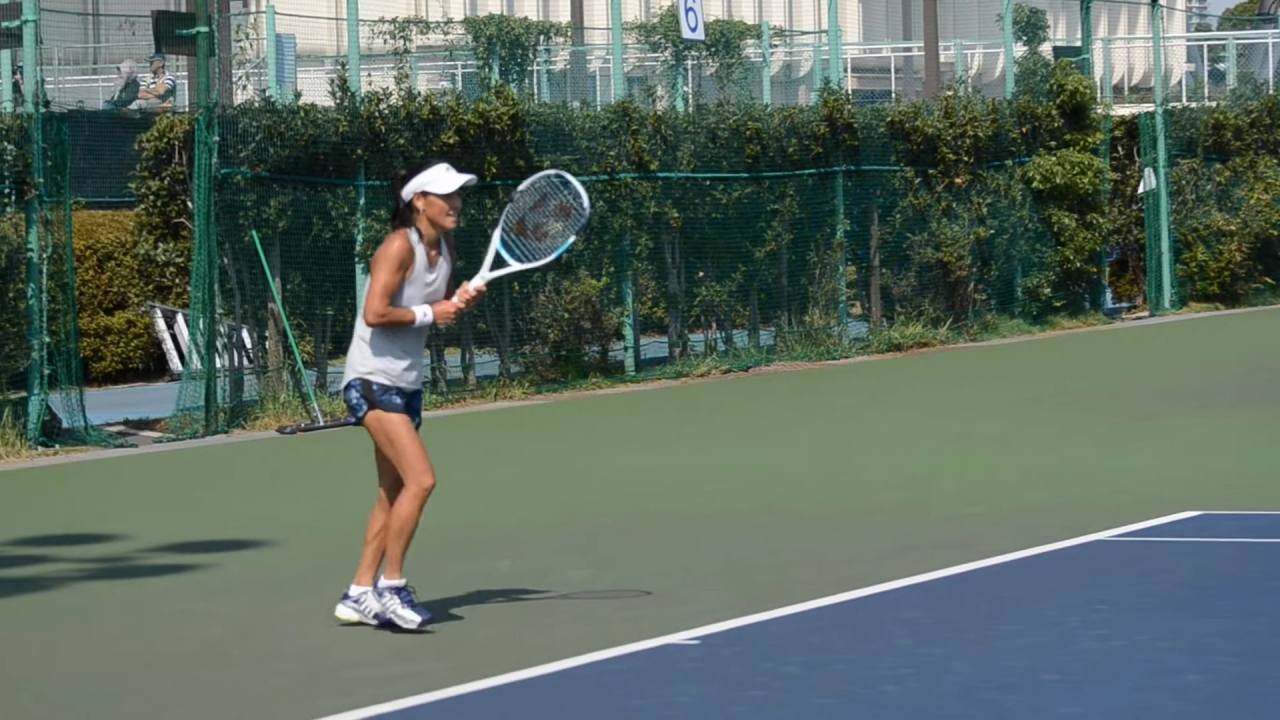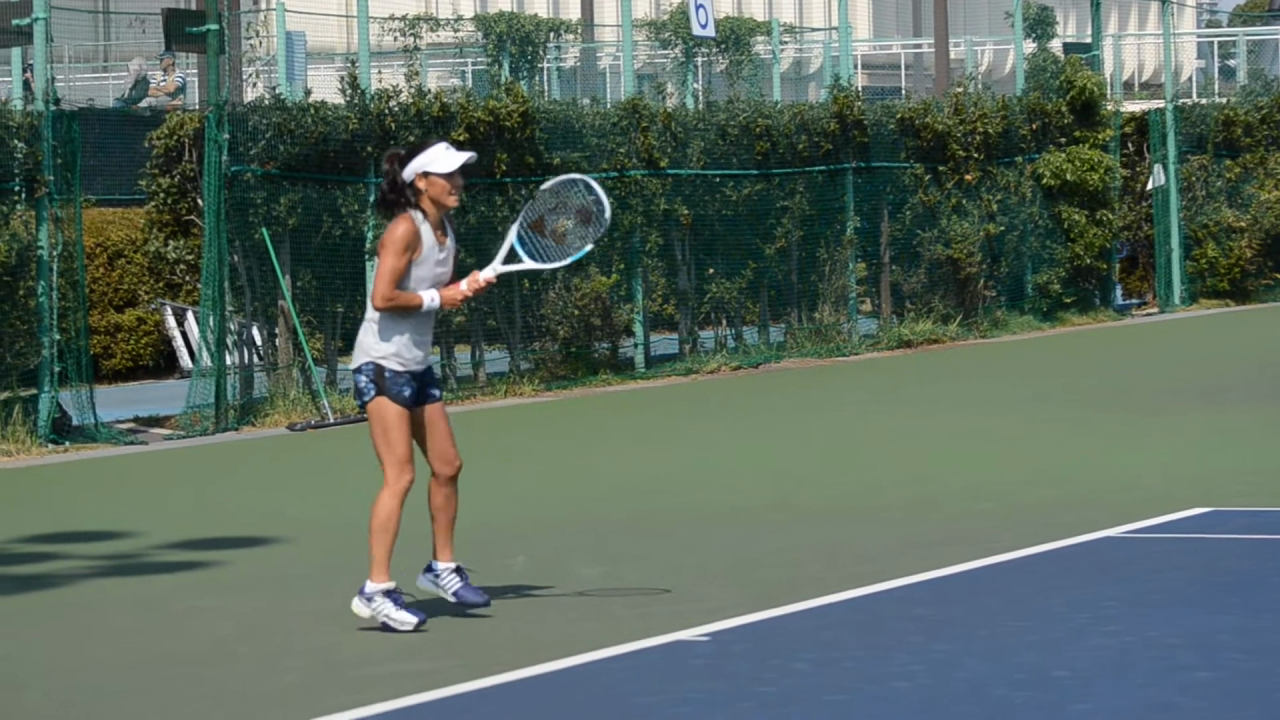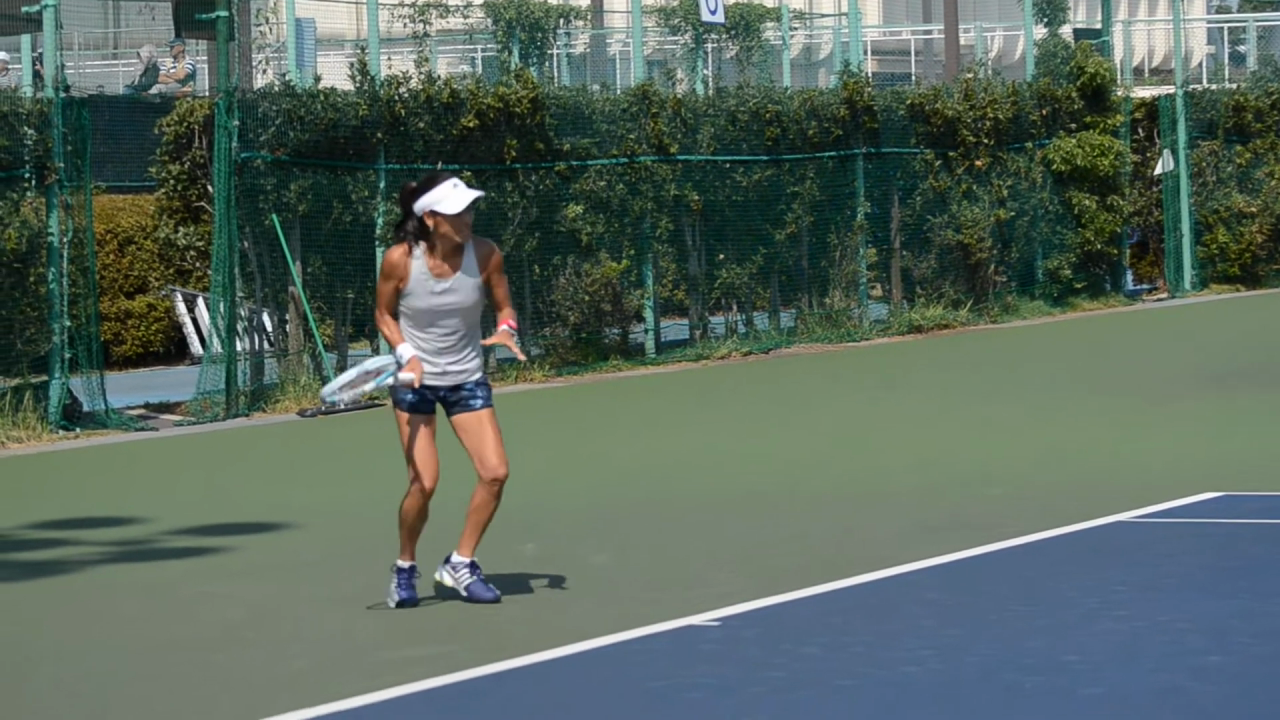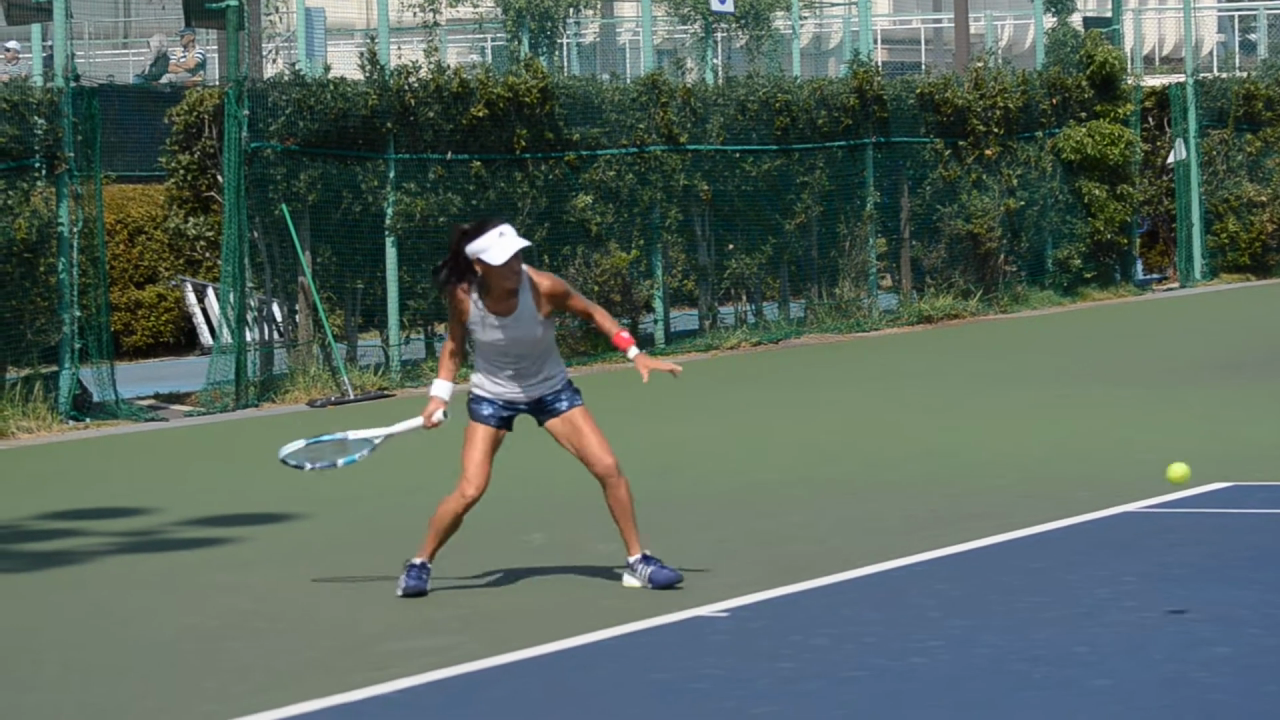
dt=0.4s
person 1, frame 1
left shoulder: (445, 246)
right shoulder: (399, 245)
left elbow: (438, 308)
right elbow: (374, 314)
left wrist: (460, 301)
right wrist: (429, 314)
left hip: (406, 382)
right hip: (373, 380)
left knee: (393, 495)
right knee: (421, 481)
left ankle: (361, 595)
right ankle: (391, 583)
person 1, frame 2
left shoulder: (446, 226)
right shoulder: (405, 229)
right elbow: (382, 299)
left wrist: (466, 288)
right wrist: (437, 298)
left hip: (415, 364)
right hip: (383, 364)
left knee: (448, 468)
right knee: (400, 477)
left ankle: (443, 570)
right ankle: (375, 589)
person 1, frame 3
left shoulder: (486, 253)
right shoulder: (399, 258)
left elbow: (504, 307)
right elbow: (383, 315)
left wrist: (505, 332)
right wrist: (407, 356)
left hip: (466, 376)
right hip: (415, 378)
left knee: (495, 473)
right knee: (424, 480)
left ankle: (460, 563)
right ankle: (405, 566)
person 1, frame 4
left shoulder: (544, 286)
right shoulder: (461, 294)
left elbow: (592, 311)
right elbow: (454, 343)
left wrist: (636, 354)
right wrist: (440, 393)
left hip: (549, 387)
right hip: (493, 393)
left knee: (607, 466)
right knee: (468, 491)
left ankle: (638, 560)
right ankle: (420, 563)
